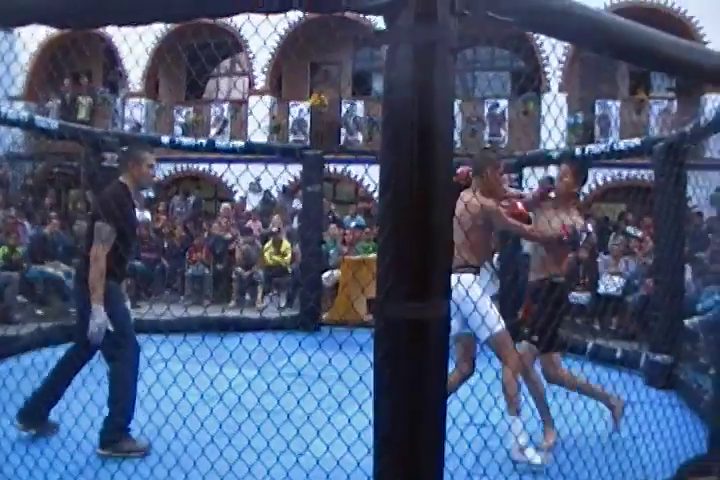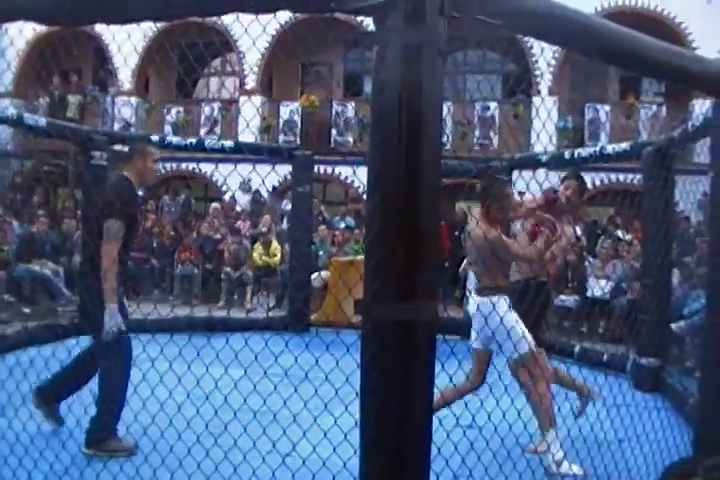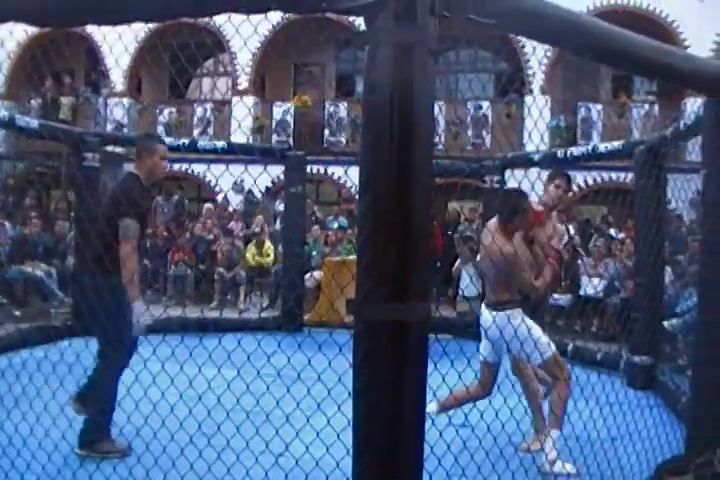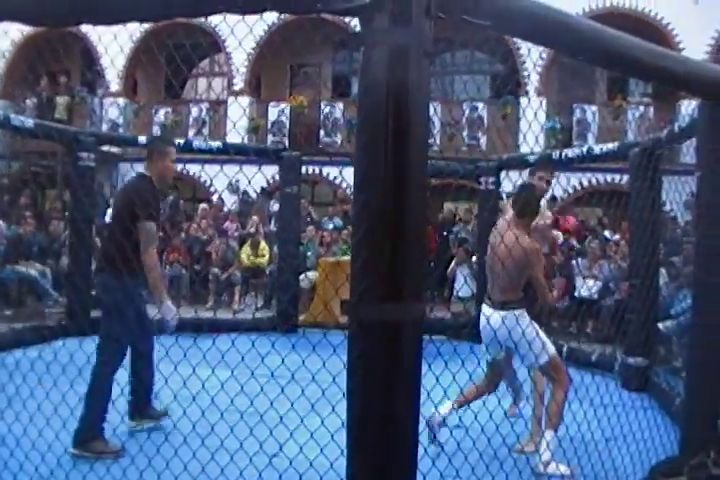
dt=0.1s
person 1, frame 1
left shoulder: (121, 199)
right shoulder: (116, 200)
right elbow: (98, 256)
left wrist: (122, 300)
right wrist: (99, 309)
left hip: (103, 288)
right hip: (100, 290)
left knee: (82, 351)
right knee: (126, 354)
left ankle: (33, 414)
right ankle: (115, 437)
person 1, frame 2
left shoulder: (123, 192)
right shoulder: (122, 195)
right elbow: (109, 254)
left wrist: (114, 299)
right wrist: (112, 305)
left hip: (95, 281)
right hip: (100, 284)
left knee: (105, 349)
right knee: (117, 354)
left ankle: (48, 394)
right ankle: (101, 437)
person 1, frame 3
left shoulder: (130, 187)
right shoulder: (133, 193)
right elbow: (127, 251)
left wrist: (132, 297)
right wrist: (136, 301)
left hip: (105, 277)
right hip: (106, 281)
left knee: (123, 344)
right knee: (116, 352)
left ankle: (88, 397)
right ankle: (94, 438)
person 1, frame 4
left shoulder: (137, 188)
right shoulder: (145, 194)
right elbow: (148, 254)
right wrist: (164, 301)
left hip: (117, 276)
right hip: (119, 280)
left knee: (144, 340)
right knee: (111, 353)
left ankle: (141, 409)
right ankle: (87, 437)
person 2, frame 1
left shoulder: (468, 197)
right shoulder: (484, 205)
right elbow: (525, 232)
right wrist: (555, 235)
left hip: (464, 282)
right hip: (470, 284)
left knee: (465, 366)
right knee: (511, 360)
right ankle: (519, 443)
person 2, frame 2
left shoulder: (483, 217)
right shoulder: (488, 234)
right elbow: (531, 256)
right wrist: (547, 234)
left hip: (481, 302)
right hip: (493, 305)
left knee: (475, 379)
right knee: (540, 377)
right ankle: (554, 457)
person 2, frame 3
left shoulder: (494, 225)
right shoulder: (510, 251)
right elbow: (536, 290)
right wrist: (551, 266)
left hip: (490, 316)
right hip: (509, 318)
left knee: (483, 387)
right knee: (562, 378)
left ankle: (426, 410)
right ankle: (549, 457)
person 2, frame 4
left shoulder: (502, 223)
right shoulder: (531, 248)
right elbow: (545, 301)
left hip: (489, 314)
right hip: (514, 318)
left knee: (490, 382)
right knee: (561, 381)
left ankle: (444, 412)
right ankle: (545, 459)
person 3, frame 1
left shoulder: (575, 222)
right shoulder: (545, 201)
left hip: (551, 290)
right hip: (538, 289)
left knee: (524, 359)
right knee: (551, 368)
right ankle: (611, 400)
person 3, frame 2
left shoulder: (568, 231)
right shoulder: (539, 207)
left elbow: (545, 263)
left hip: (535, 290)
right hip: (519, 287)
right ankle: (583, 390)
person 3, frame 3
left shoulder: (559, 229)
left elbow: (546, 262)
left hip: (534, 292)
left knee: (519, 363)
right knee: (519, 360)
left ankle: (540, 432)
right ankle: (545, 387)
person 3, frame 4
left shoulder: (548, 218)
right shoulder: (510, 206)
left elbow: (548, 252)
left hip: (530, 287)
right knee: (503, 356)
left ankle: (536, 433)
right ankle: (516, 397)
